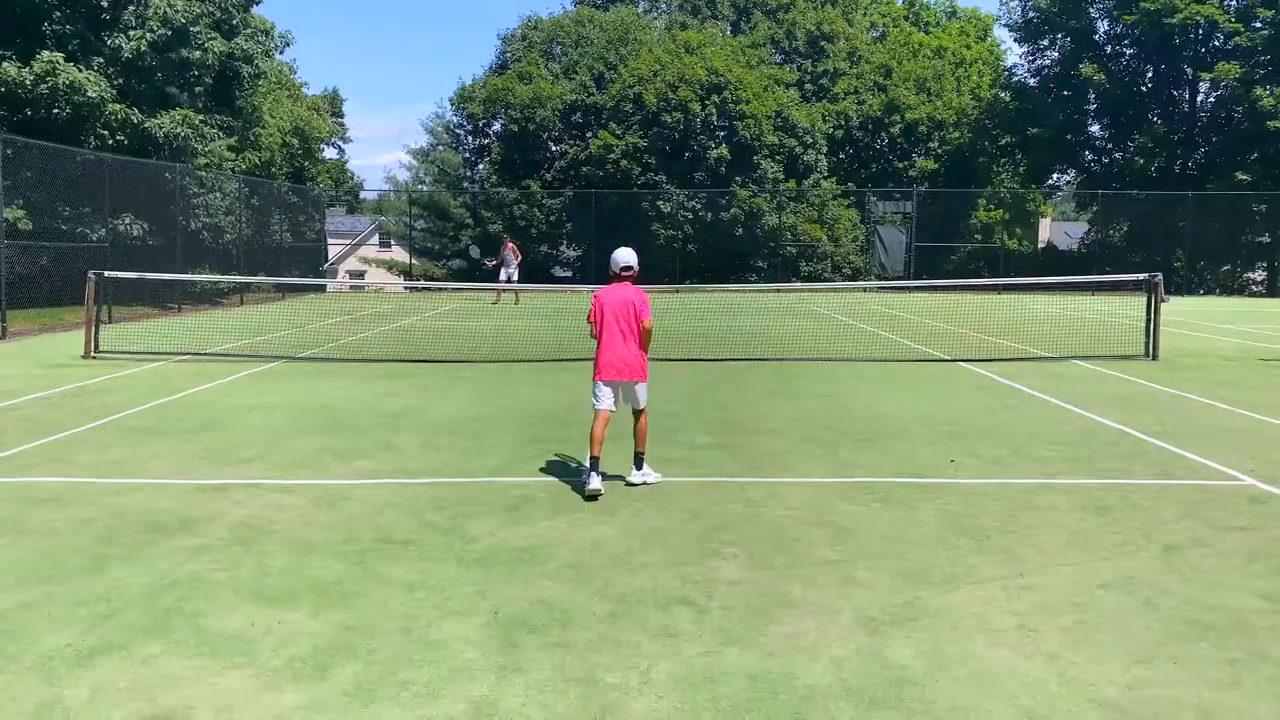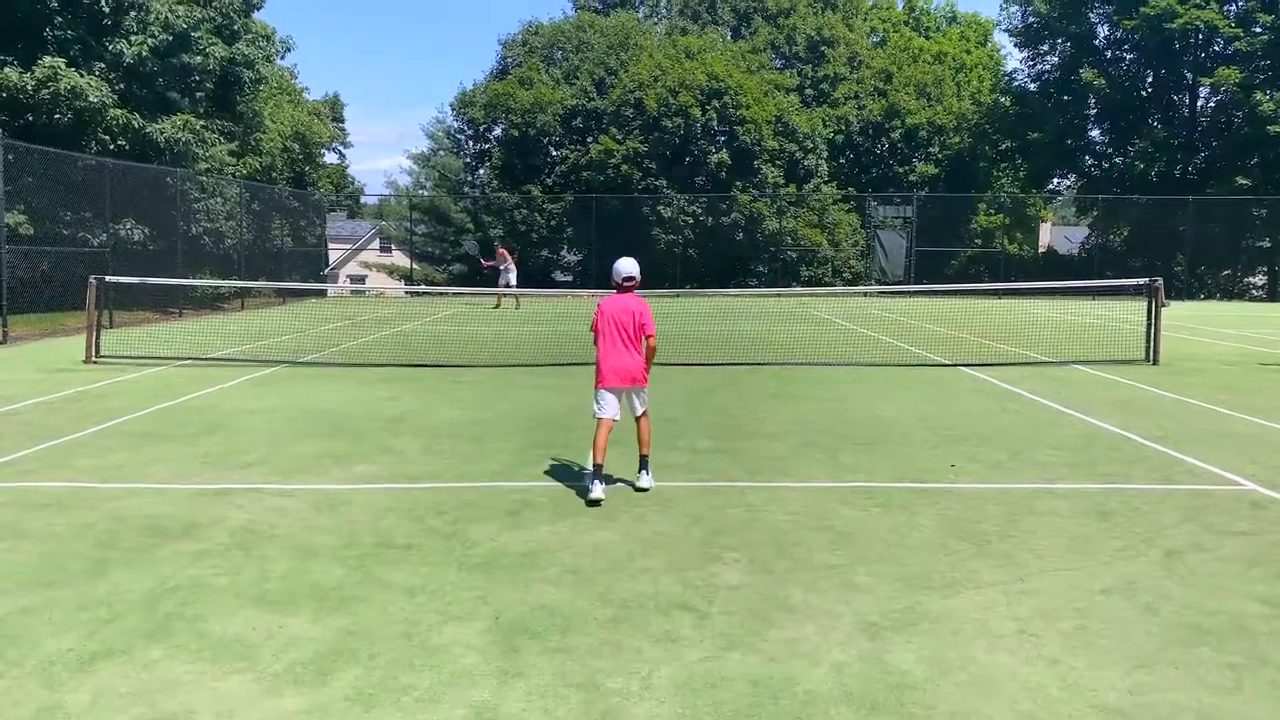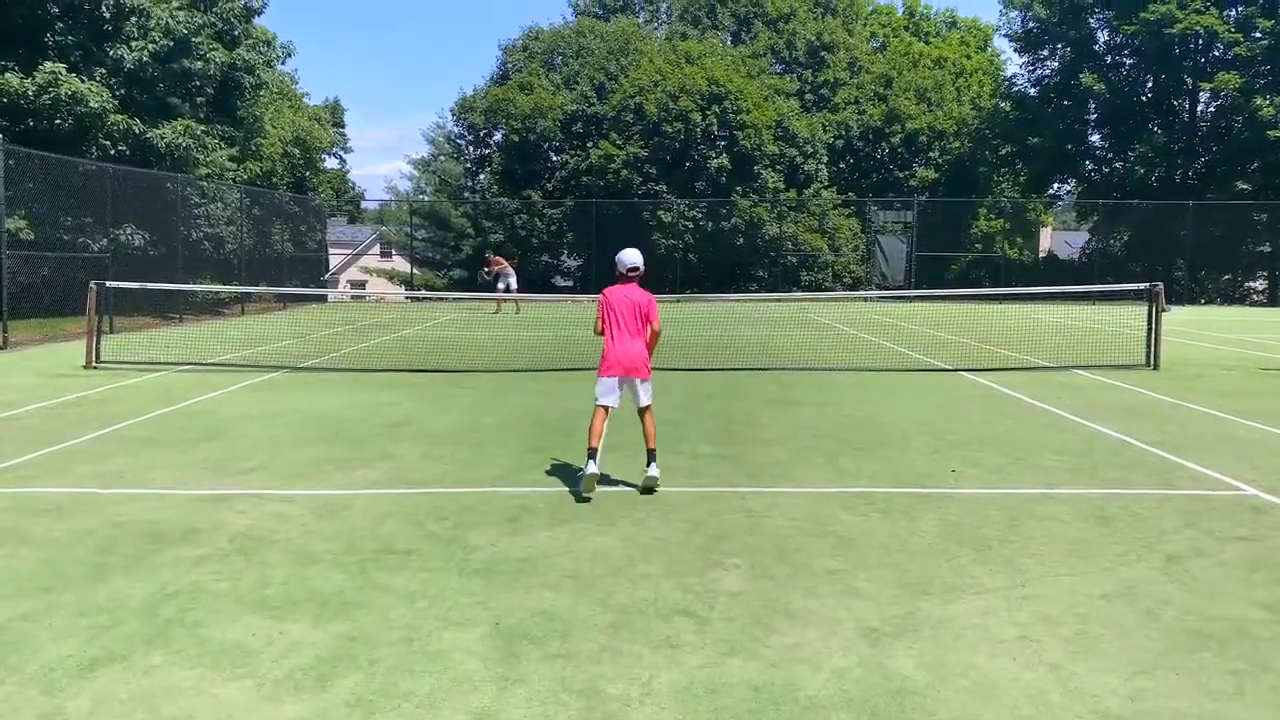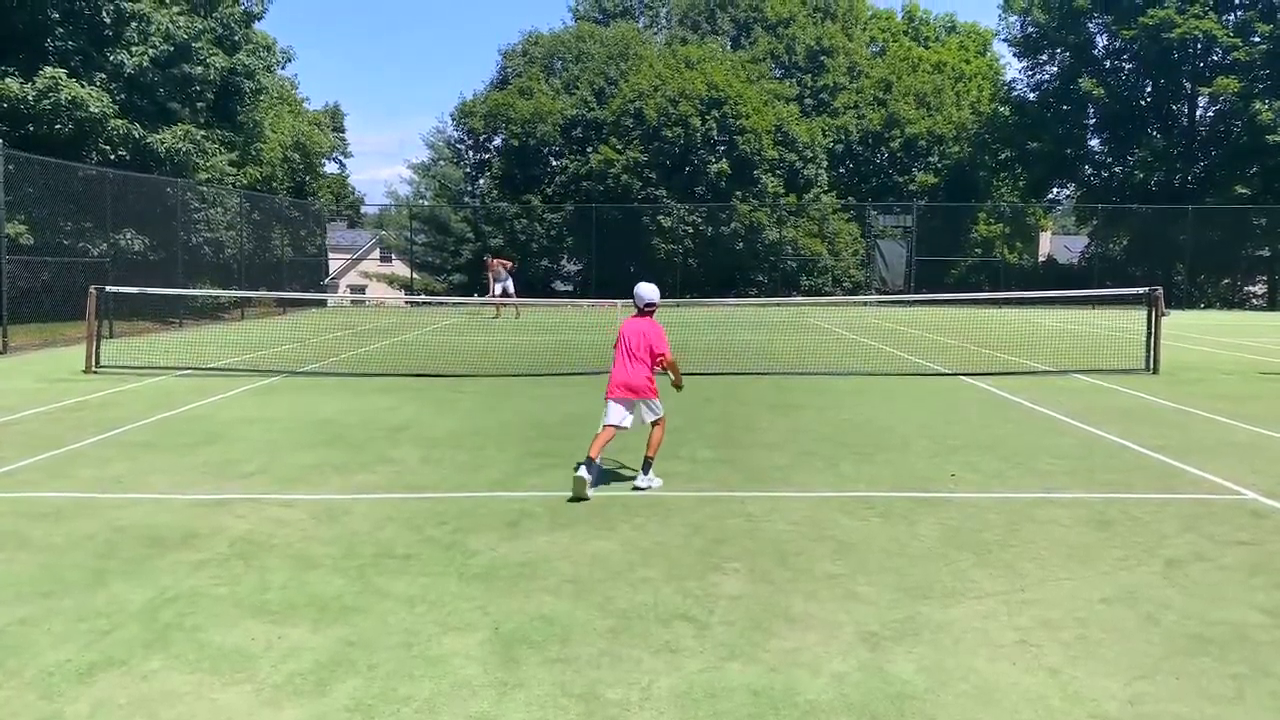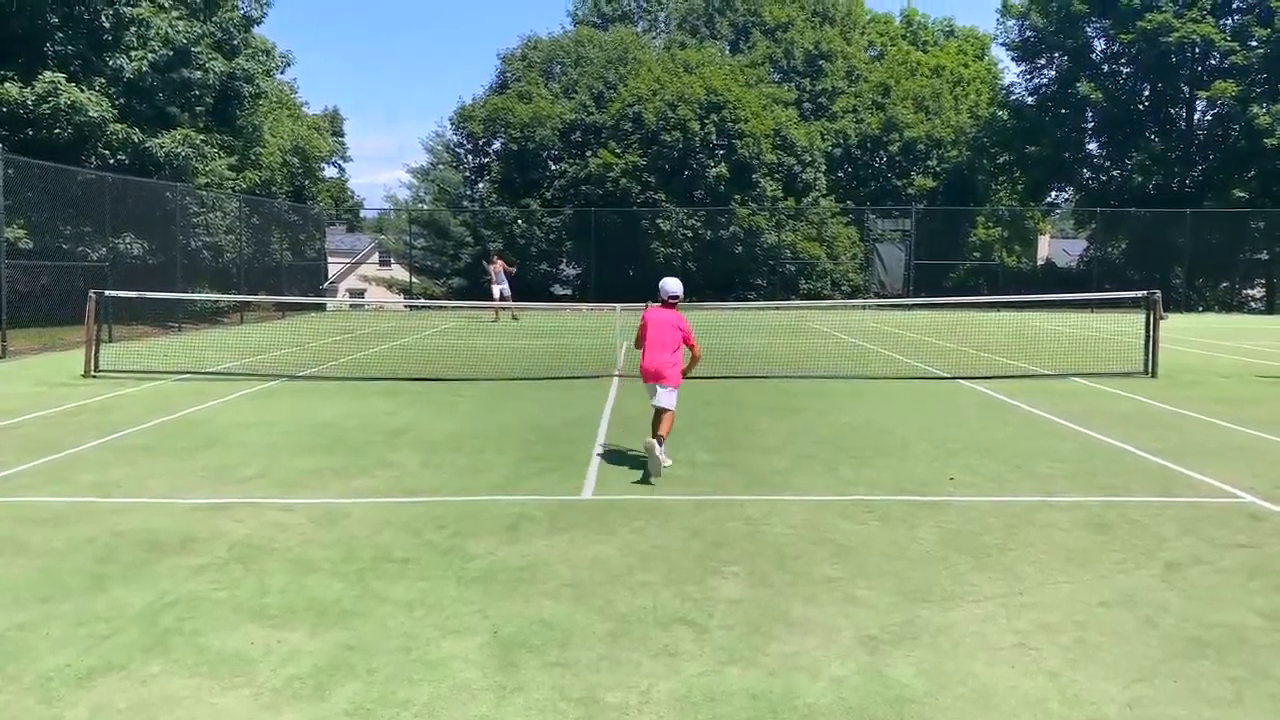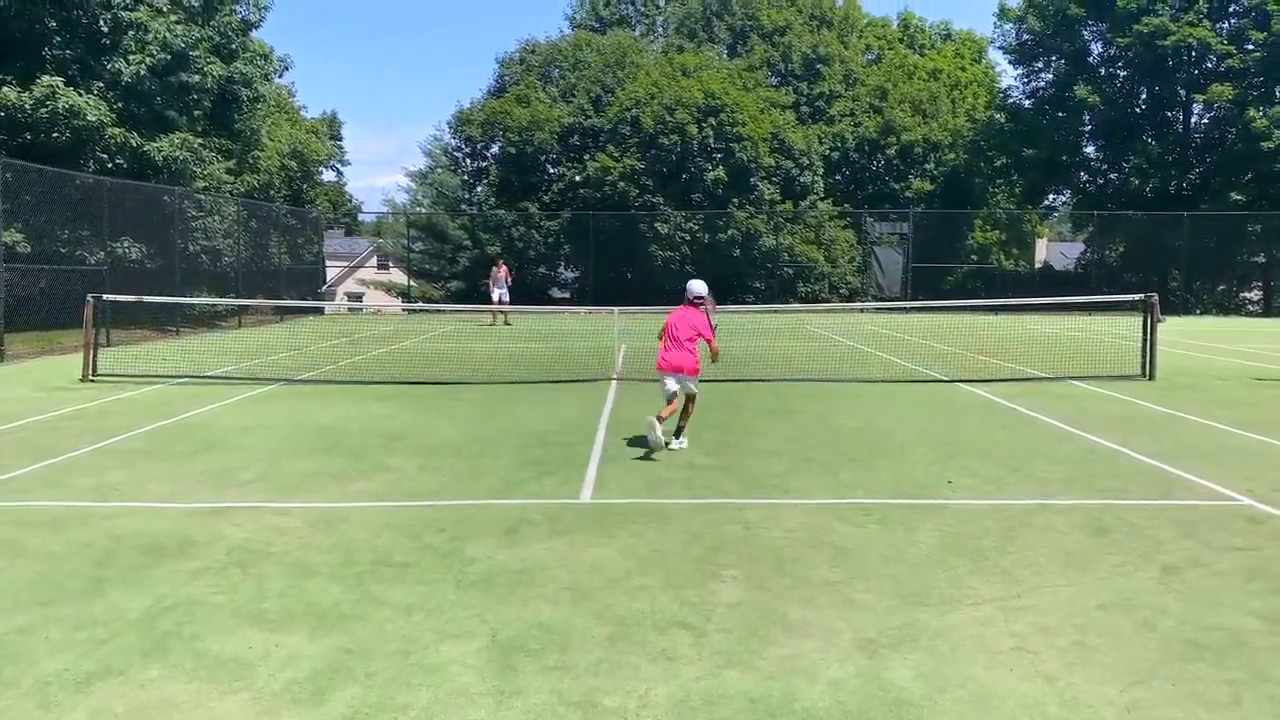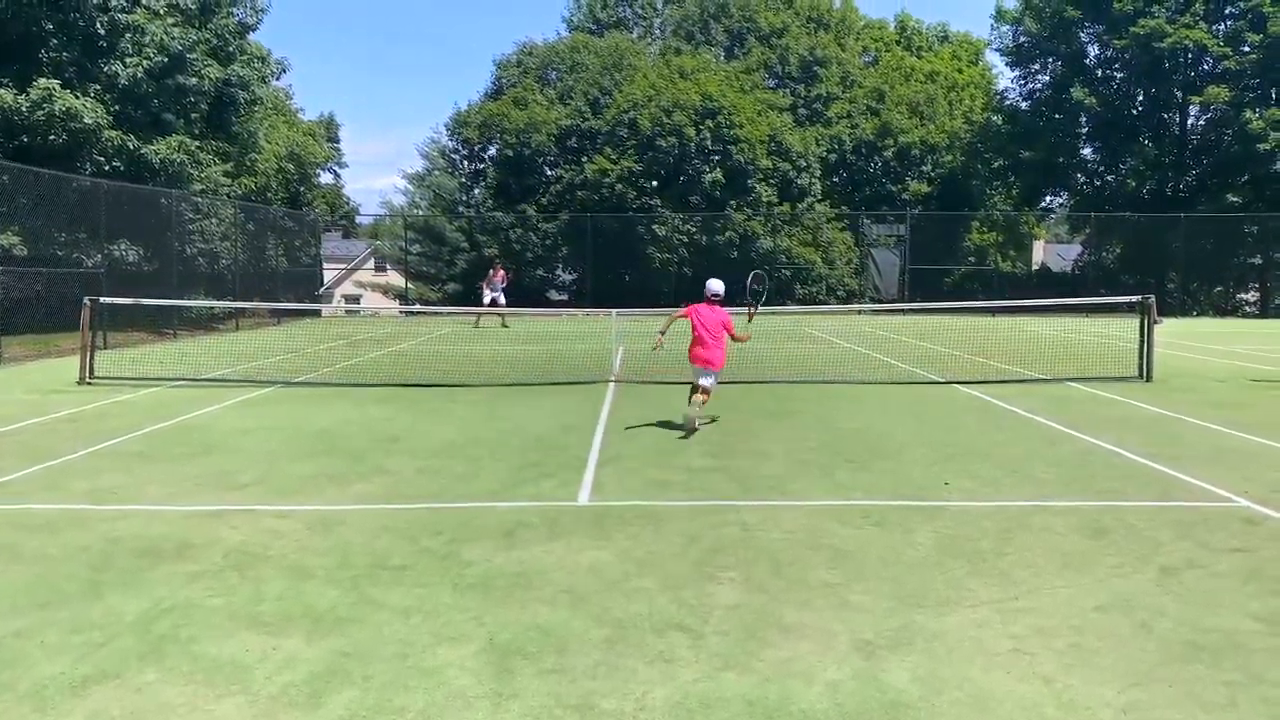
dt=0.3s
person 1, frame 1
left shoulder: (600, 295)
right shoulder: (638, 298)
left elbow: (594, 333)
right elbow: (646, 326)
right wrist: (641, 356)
left hip: (604, 368)
right hip: (632, 365)
left knee: (602, 415)
right knee: (640, 412)
left ankle: (594, 475)
right ankle: (639, 469)
person 1, frame 2
left shoulder: (602, 305)
right shoulder: (642, 306)
left elbow: (597, 342)
right elbow: (651, 344)
right wrist: (646, 368)
left hip: (608, 372)
right hip: (635, 372)
left knee: (604, 424)
right knee: (642, 416)
left ankle: (596, 481)
right ankle: (644, 472)
person 1, frame 3
left shoulder: (607, 294)
right shoulder: (647, 297)
left elbow: (598, 330)
right elbow: (656, 329)
right wrist: (648, 353)
left hip: (612, 361)
right hip: (638, 361)
left knee: (601, 410)
right knee: (646, 411)
left ankle: (592, 462)
right ankle: (651, 465)
person 1, frame 4
left shoulder: (625, 325)
right shoulder: (655, 329)
right elbow: (668, 361)
right wrist: (678, 379)
left hip: (616, 384)
right hip: (642, 385)
left knee: (608, 431)
right knee: (658, 423)
left ankle: (586, 469)
right ankle: (645, 475)
person 1, frame 5
left shoulder: (648, 313)
right shoulder: (681, 321)
left elbow: (637, 345)
right elbow: (696, 353)
right wrist: (688, 369)
left hip: (648, 369)
right hip: (669, 370)
left knee: (660, 408)
right knee: (667, 413)
left ankle: (657, 451)
right ankle: (657, 442)
person 1, frame 6
left shoulder: (675, 313)
right shoulder: (702, 319)
left elbow: (661, 336)
right elbow: (714, 348)
right wrist: (715, 357)
left hip: (666, 363)
right hip: (688, 364)
left knee: (672, 402)
right knee: (691, 398)
left ankle: (657, 422)
right ankle: (678, 438)
person 1, frame 7
left shoulder: (696, 309)
right shoulder: (724, 315)
left elbow: (674, 315)
right elbow: (735, 338)
left wrist: (661, 334)
right wrist: (745, 337)
left hip: (697, 356)
right hip: (715, 359)
left knee: (696, 386)
right knee: (705, 393)
left ankle: (692, 414)
right ankle: (696, 404)
